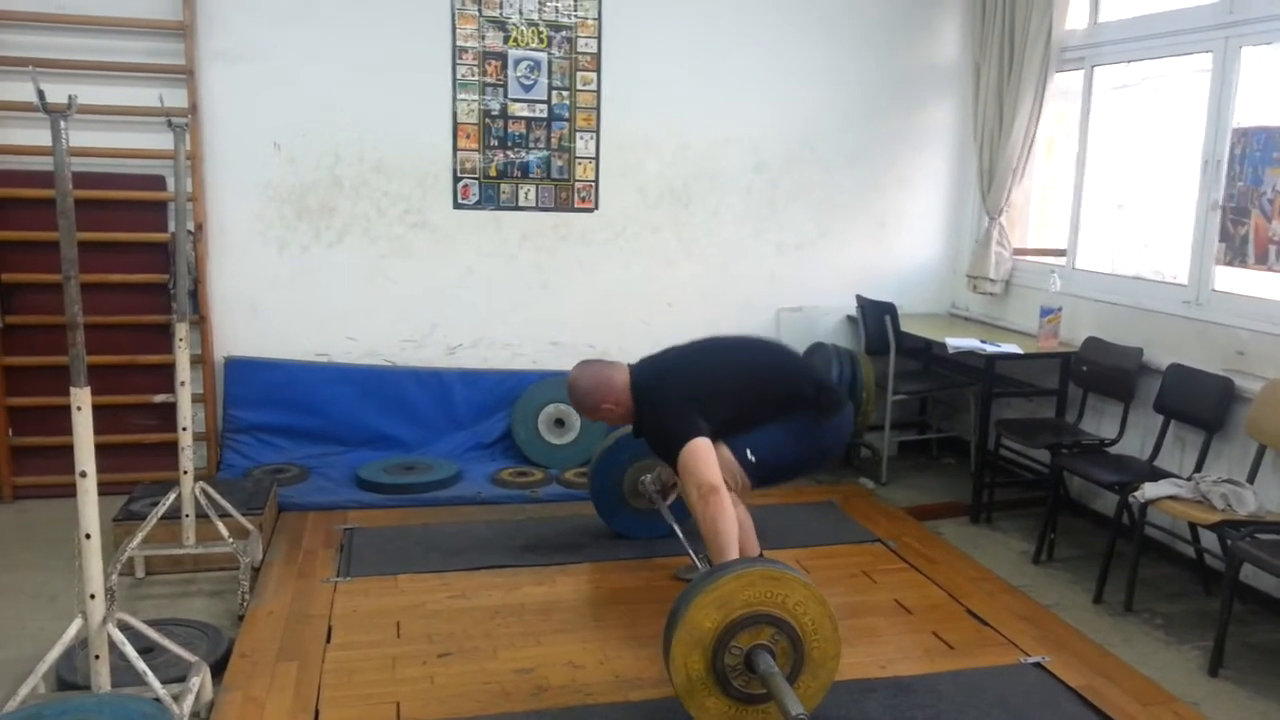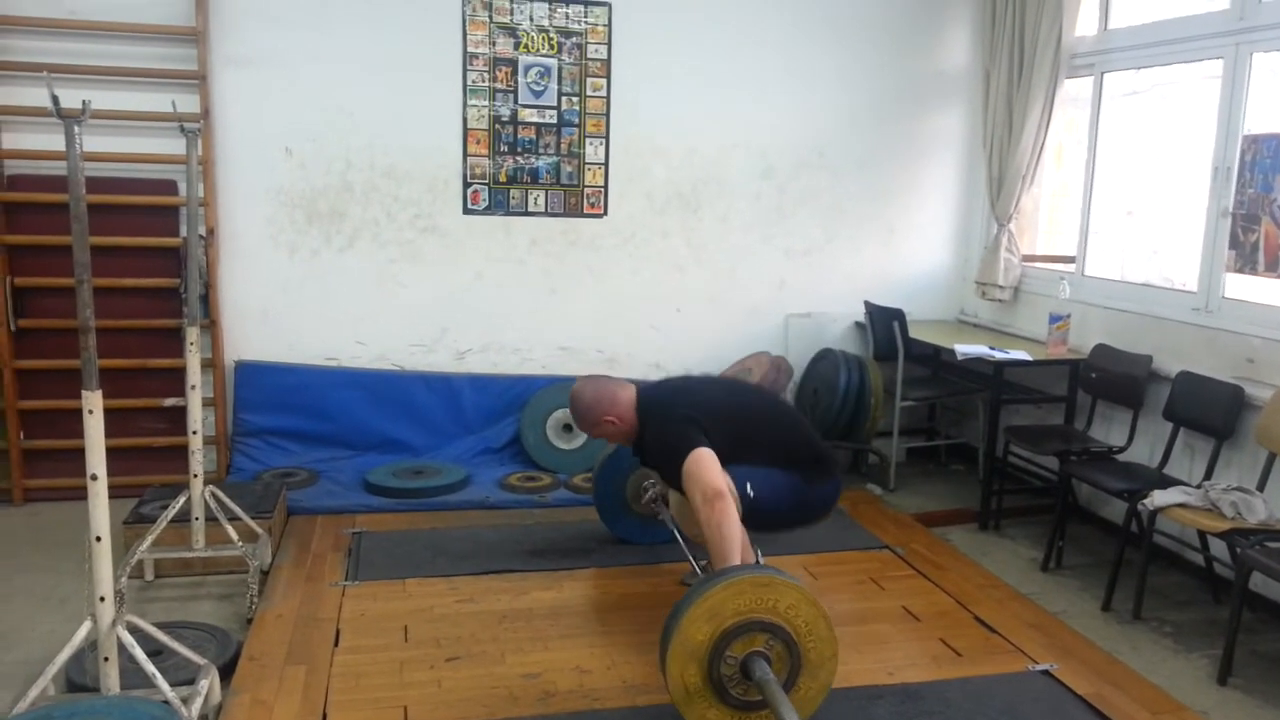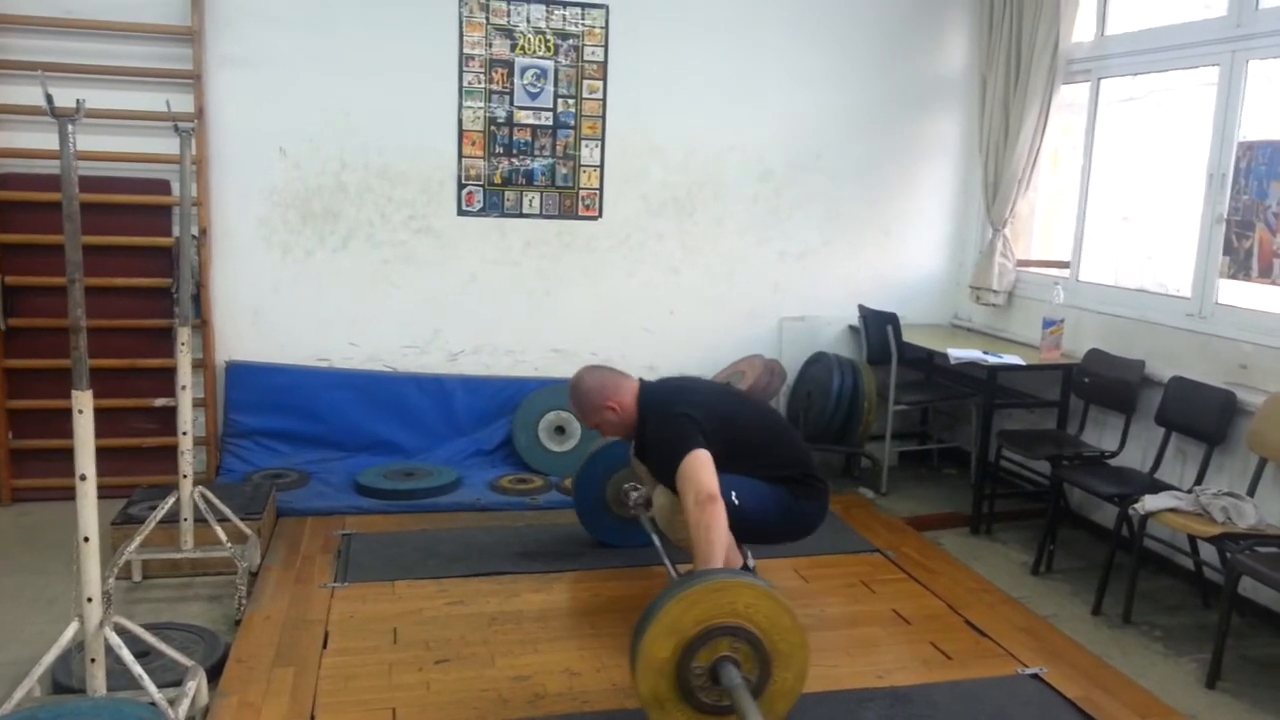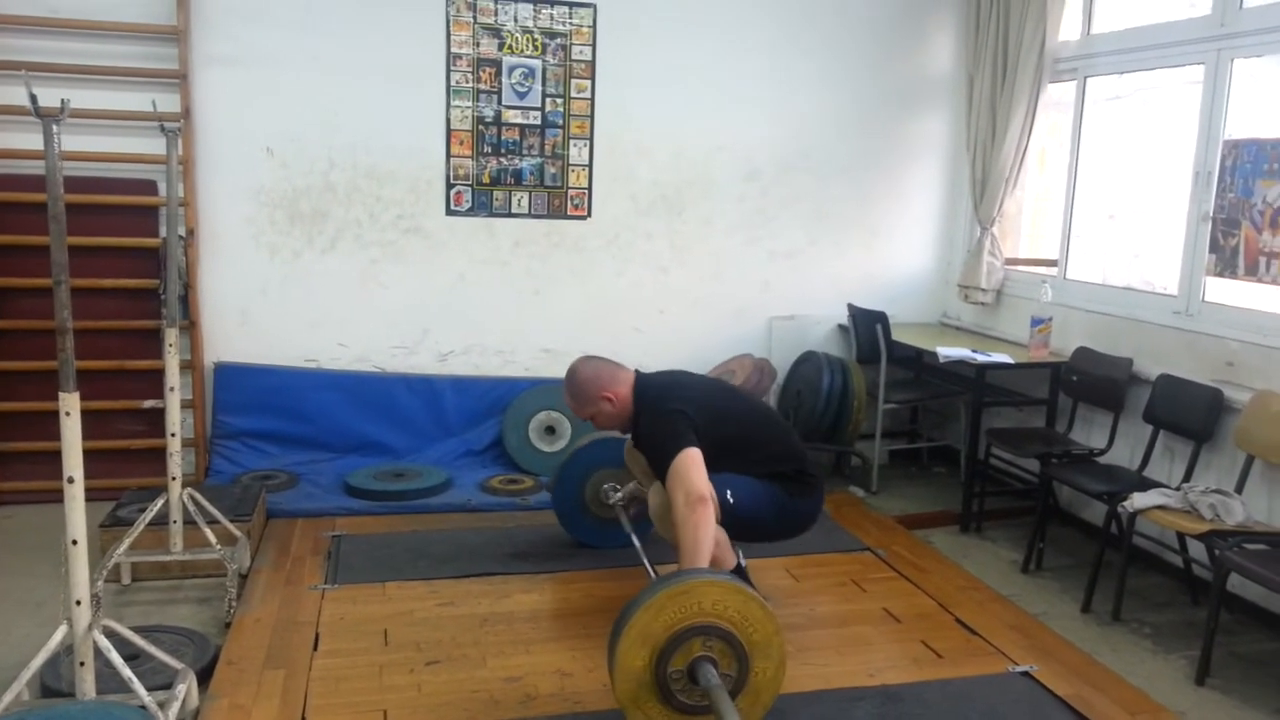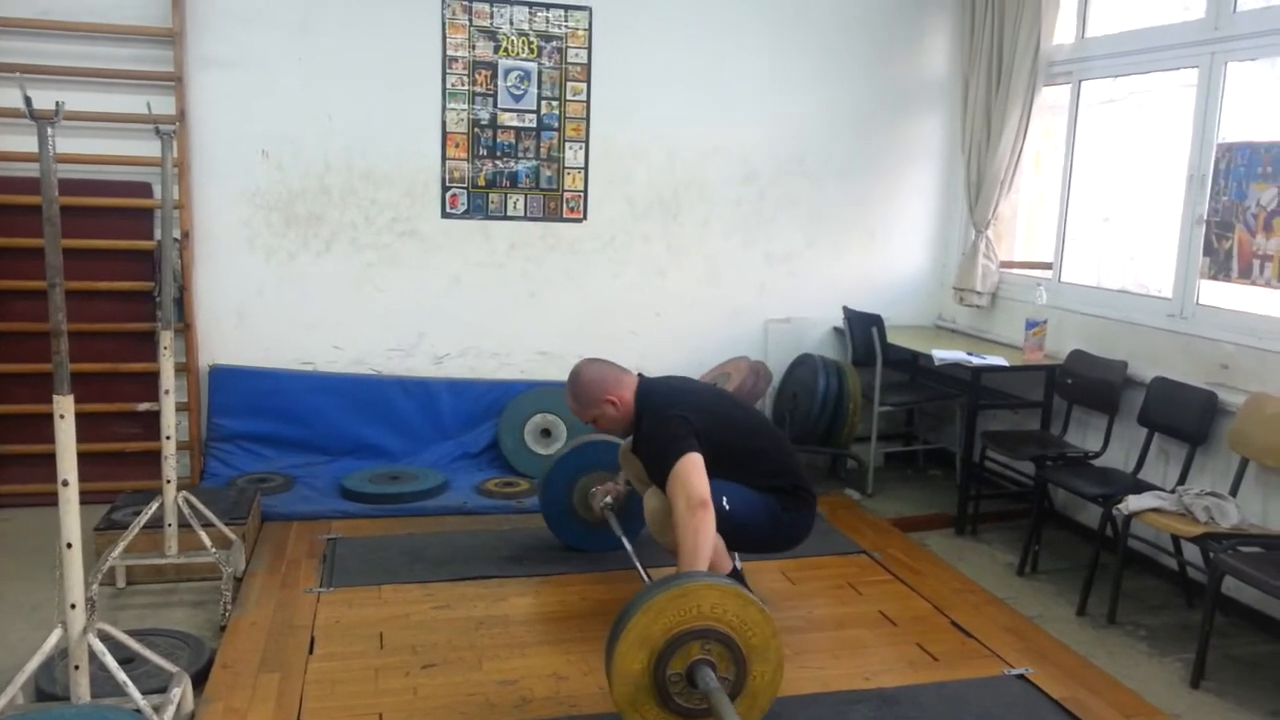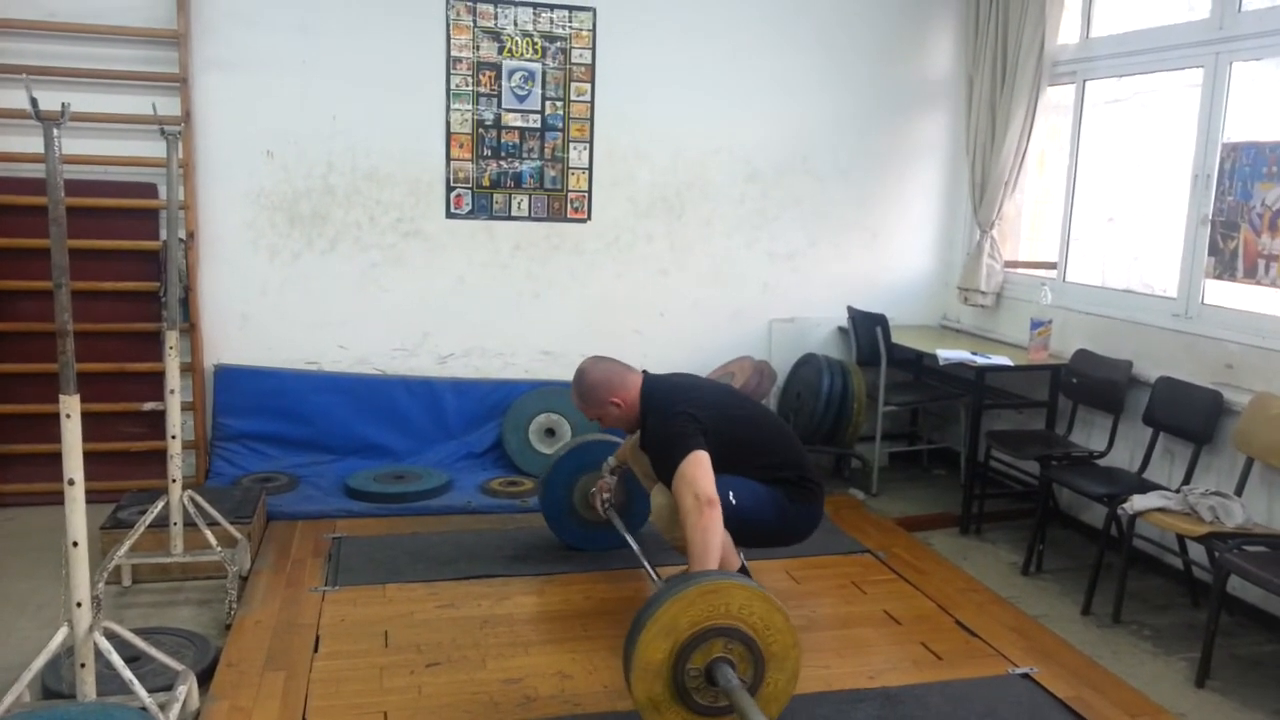
dt=0.2s
person 1, frame 1
left shoulder: (664, 406)
right shoulder: (649, 379)
left elbow: (708, 491)
left hip: (821, 416)
right hip: (800, 400)
left knee: (708, 480)
right ankle: (727, 561)
person 1, frame 2
left shoulder: (667, 426)
right shoulder: (655, 401)
left elbow: (713, 499)
left hip: (810, 481)
right hip: (784, 460)
left knee: (695, 499)
right ankle: (745, 566)
person 1, frame 3
left shoulder: (667, 423)
right shoulder: (659, 399)
left elbow: (706, 501)
left hip: (796, 500)
left knee: (675, 504)
right ankle: (734, 559)
person 1, frame 4
left shoulder: (663, 416)
right shoulder: (654, 392)
left elbow: (695, 501)
right wrist: (640, 487)
left hip: (790, 498)
left knee: (668, 501)
right knee: (637, 453)
right ankle: (726, 559)
person 1, frame 5
left shoulder: (664, 421)
right shoulder: (656, 395)
left elbow: (696, 506)
right wrist: (624, 483)
left hip: (784, 510)
left knee: (663, 505)
right knee: (636, 453)
right ankle: (722, 561)
person 1, frame 6
left shoulder: (670, 420)
right shoulder: (660, 393)
left elbow: (702, 504)
right elbow: (641, 437)
right wrist: (612, 469)
left hip: (792, 503)
left knee: (669, 503)
right knee: (640, 450)
right ankle: (726, 559)
